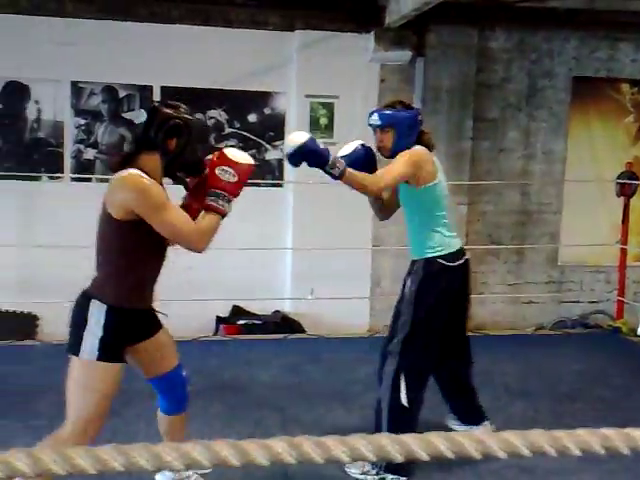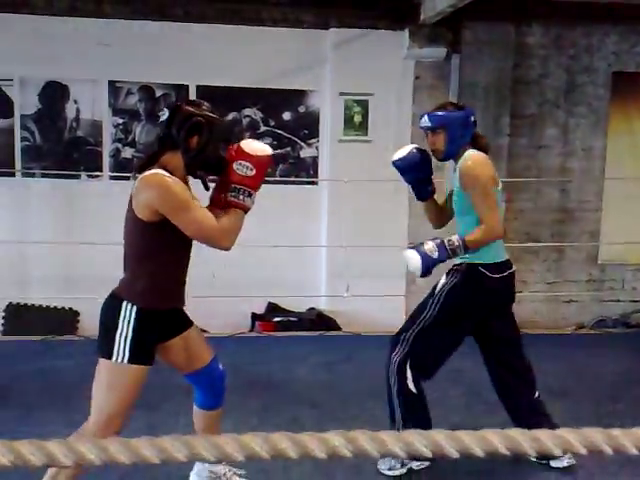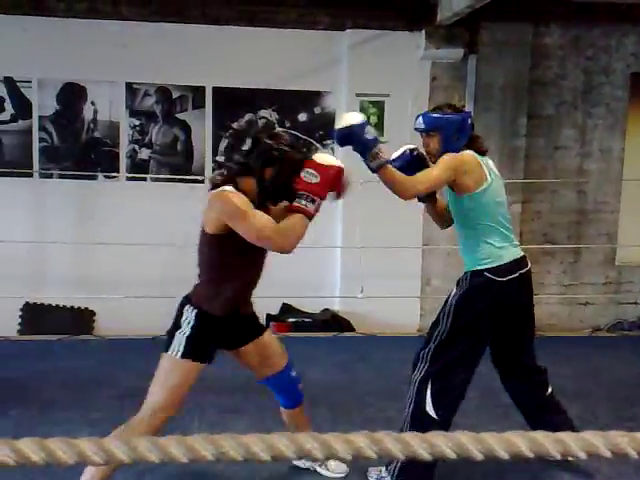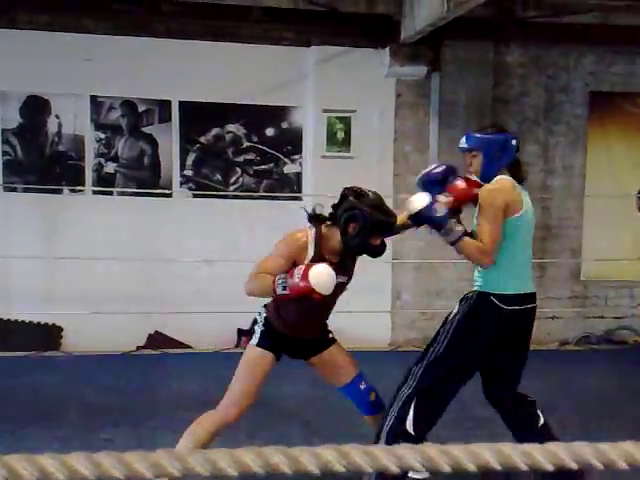
dt=0.3s
person 1, frame 1
left shoulder: (415, 157)
right shoulder: (415, 160)
left elbow: (375, 185)
right elbow: (385, 210)
left wrist: (322, 159)
right wrist: (359, 172)
left hip: (433, 269)
right hip: (451, 265)
left knee: (401, 358)
right knee: (449, 349)
right ankle: (472, 418)
person 1, frame 2
left shoulder: (473, 164)
right shoulder: (465, 166)
left elbow: (493, 229)
right elbow: (441, 218)
left wrist: (442, 249)
right wrist: (420, 184)
left hip: (474, 277)
right hip: (495, 275)
left knee: (405, 354)
right knee: (509, 363)
person 1, frame 3
left shoulder: (460, 162)
right shoulder: (482, 163)
left elbow: (407, 189)
right elbow: (445, 220)
left wrist: (369, 148)
right wrist: (429, 193)
left hip: (487, 282)
right hip: (515, 276)
left knee: (436, 369)
right knee: (519, 365)
right ankle: (564, 437)
person 1, frame 4
left shoulder: (497, 189)
right shoulder: (514, 191)
left elbow: (484, 256)
left wrist: (443, 224)
left hip: (493, 306)
right hip: (520, 305)
left knee: (423, 386)
right knee: (506, 394)
person 2, frame 1
left shoulder: (146, 183)
right shoulder: (134, 185)
left elbow: (178, 230)
right elbow: (196, 240)
left wrist: (198, 193)
right wrist: (222, 194)
left hip: (135, 311)
right hip: (104, 314)
left knee: (176, 387)
right knee: (80, 430)
person 2, frame 2
left shoulder: (172, 182)
right shoulder: (158, 184)
left elbow: (202, 226)
right elbow: (221, 237)
left wrist: (224, 191)
right wrist: (244, 187)
left hip: (164, 311)
right hip: (133, 314)
left knee: (213, 381)
right knee: (102, 428)
person 2, frame 3
left shoulder: (255, 200)
right shoulder: (227, 202)
left elbow: (284, 231)
right elbow: (281, 241)
right wrist: (312, 193)
left hip: (238, 315)
right hip: (202, 318)
left knee: (290, 385)
right knee: (153, 418)
person 2, frame 4
left shoulder: (350, 241)
right shoulder: (301, 242)
right elbow: (253, 285)
right wrist: (294, 283)
left hip: (314, 334)
right hip: (274, 330)
left knee: (365, 395)
right knee: (230, 411)
